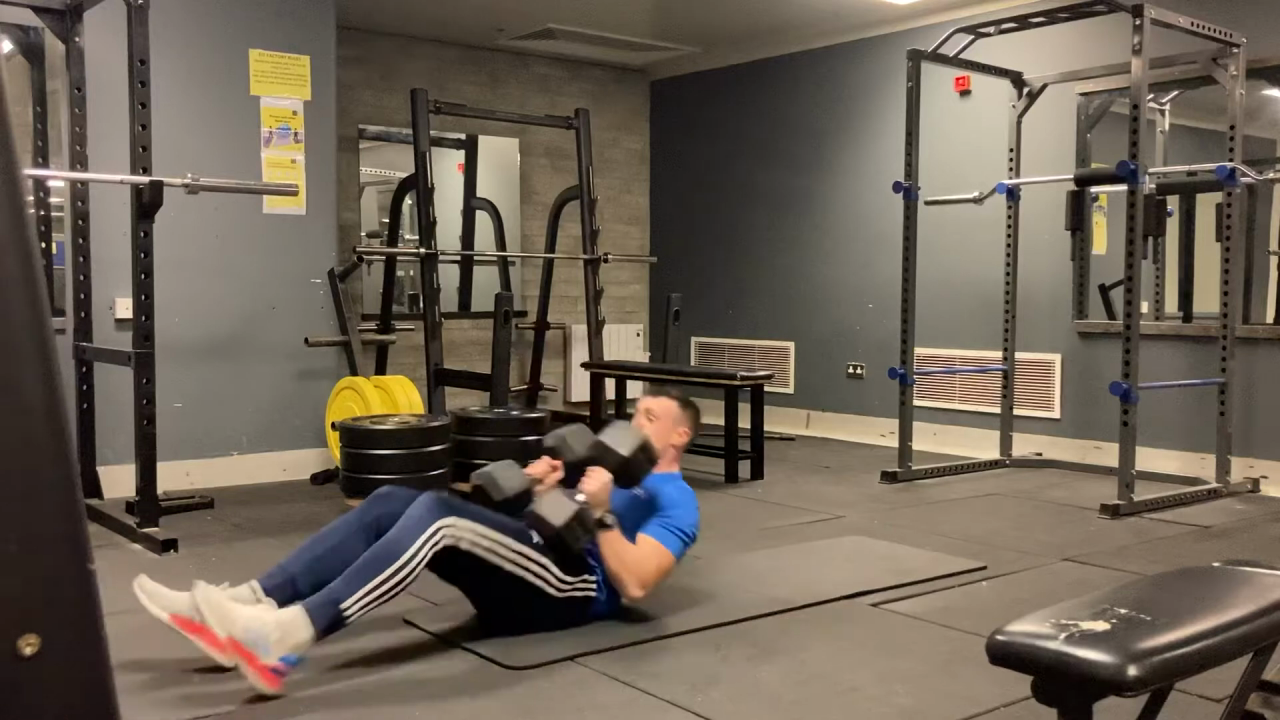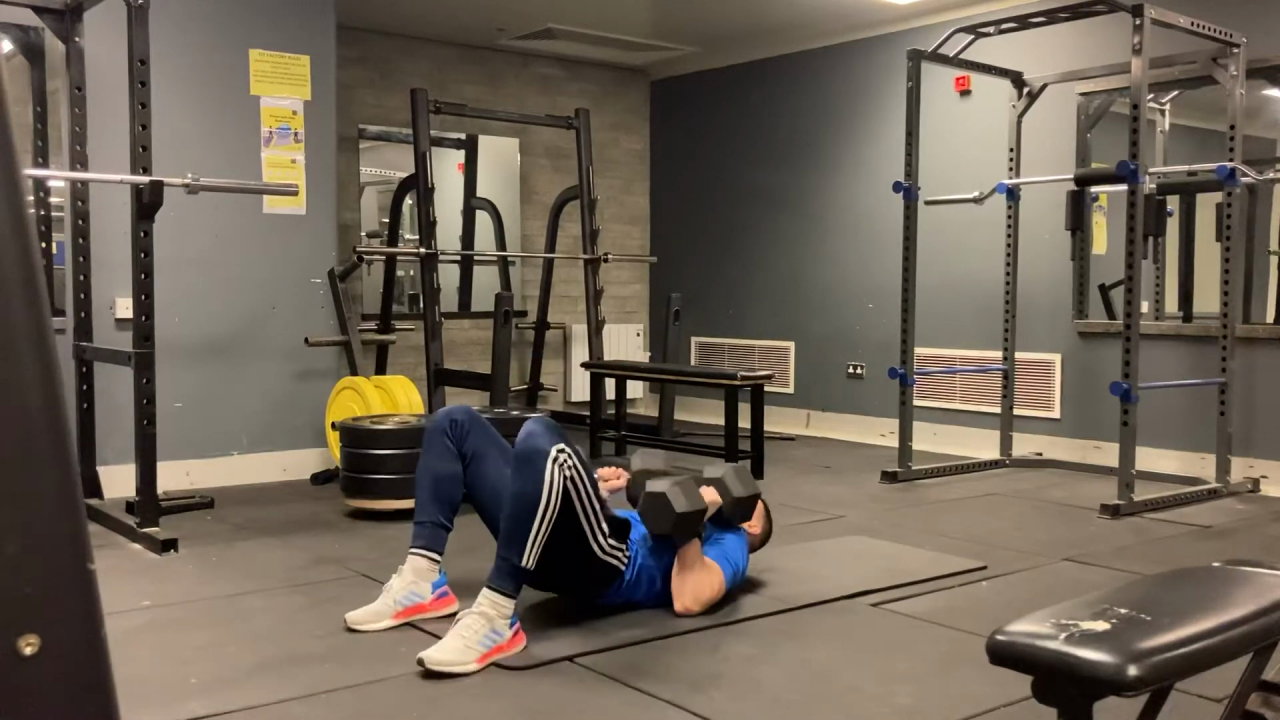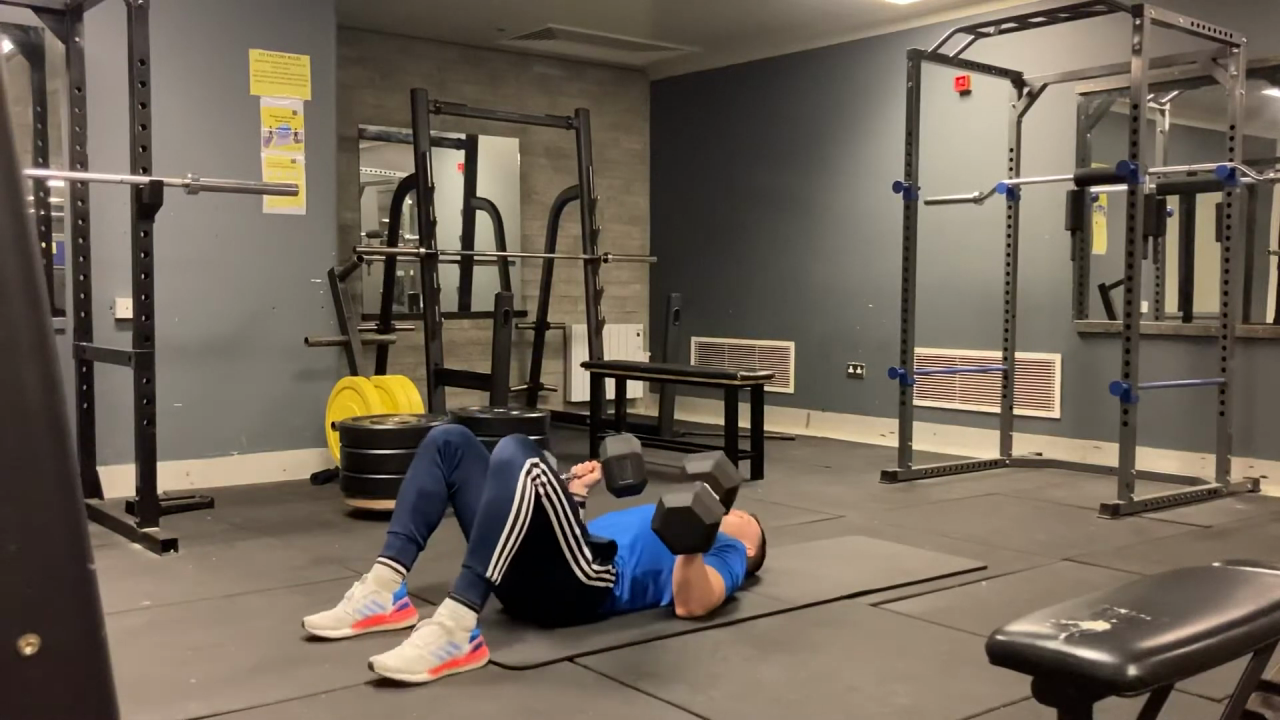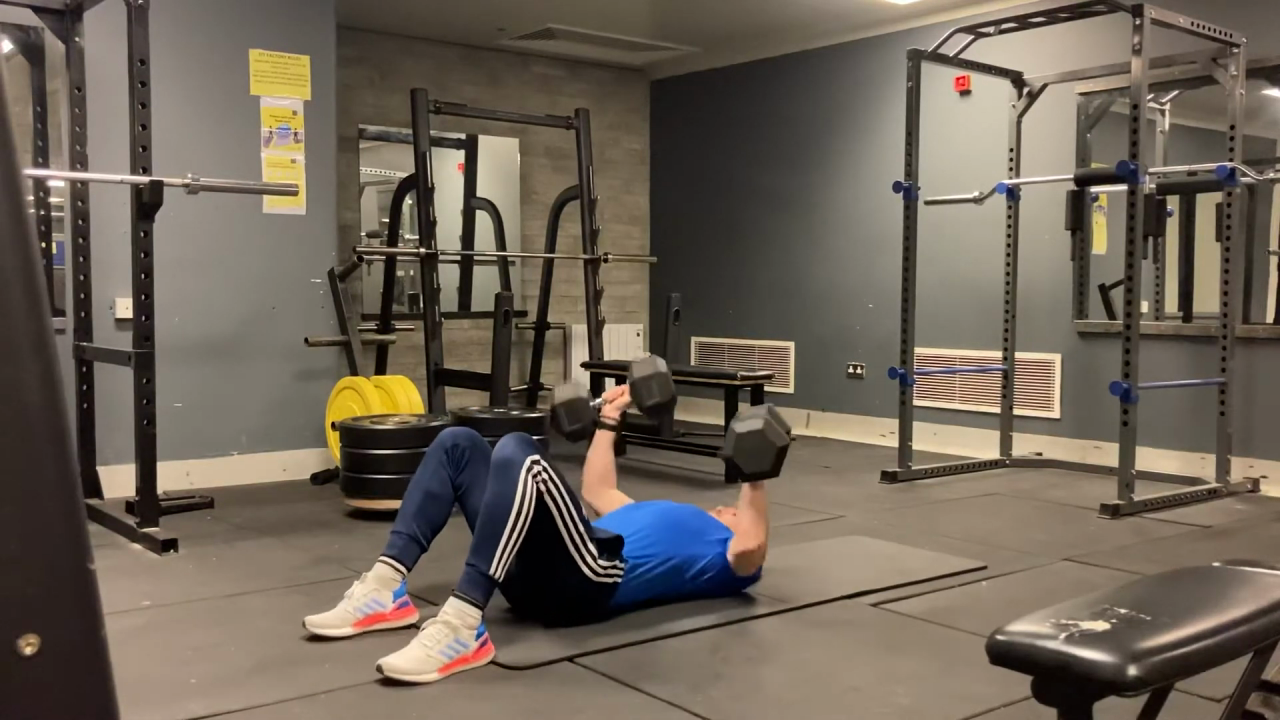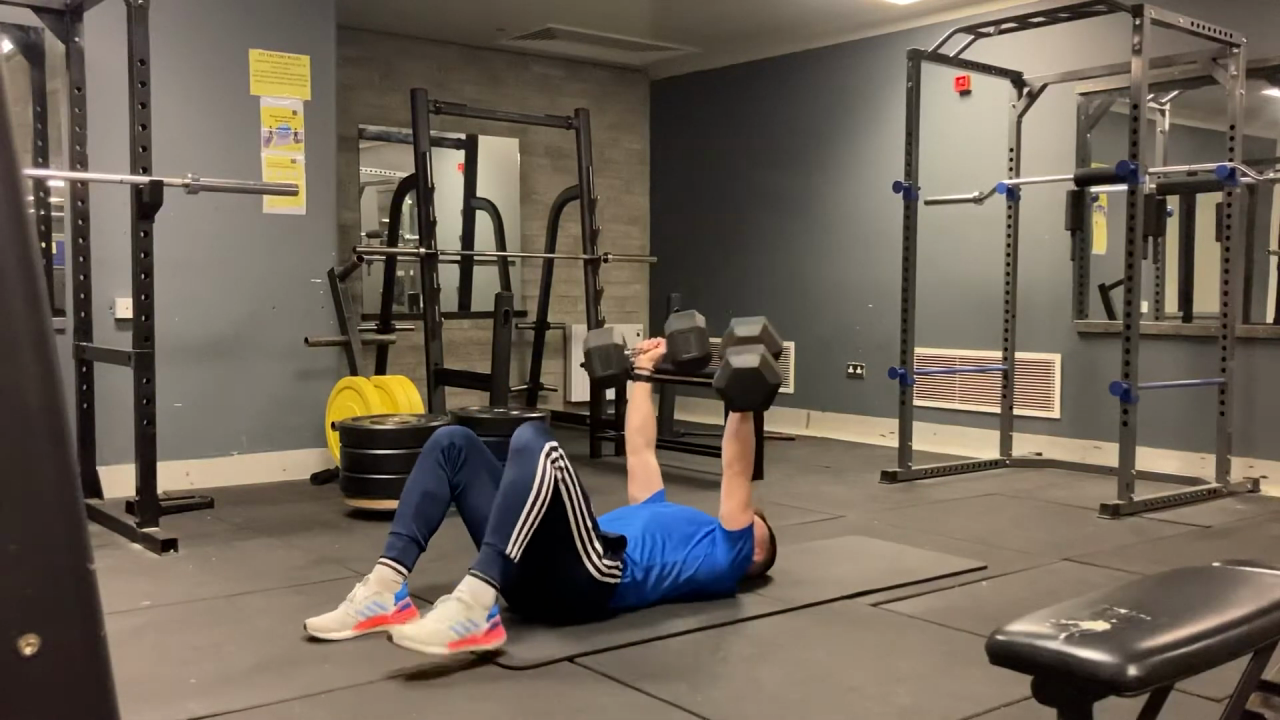
dt=1s
person 1, frame 1
left shoulder: (676, 504)
right shoulder: (612, 465)
left elbow: (634, 583)
left wrist: (598, 509)
right wrist: (532, 484)
left hip: (571, 590)
right hip: (521, 568)
left knee: (435, 510)
right knee: (391, 502)
left ankle: (288, 639)
right ankle: (246, 607)
person 1, frame 2
left shoulder: (728, 544)
left elbow: (688, 601)
right wrist: (596, 493)
left hip: (603, 560)
right hip: (550, 548)
left knee: (541, 437)
right knee: (455, 422)
left ankle: (495, 618)
right ankle: (423, 582)
person 1, frame 3
left shoulder: (725, 553)
right shoulder: (657, 528)
left elbow: (690, 604)
right wrist: (575, 496)
left hip: (582, 583)
right hip: (529, 573)
left knee: (517, 455)
right knee: (449, 440)
left ankle: (455, 627)
right ankle: (384, 589)
person 1, frame 4
left shoulder: (729, 562)
right shoulder: (669, 523)
left elbow: (752, 546)
right elbow: (598, 493)
left wrist: (754, 474)
right wrist: (608, 421)
left hip: (592, 578)
right hip: (537, 570)
left knee: (518, 452)
right knee: (458, 443)
left ankle: (462, 626)
right ankle: (387, 591)
person 1, frame 5
left shoulder: (725, 559)
right shoulder: (665, 514)
left elbow: (737, 477)
right elbow: (640, 452)
right wrist: (642, 372)
left hip: (590, 579)
right hip: (533, 574)
left knee: (535, 442)
right knee: (452, 443)
left ankle: (475, 606)
right ankle: (386, 592)
